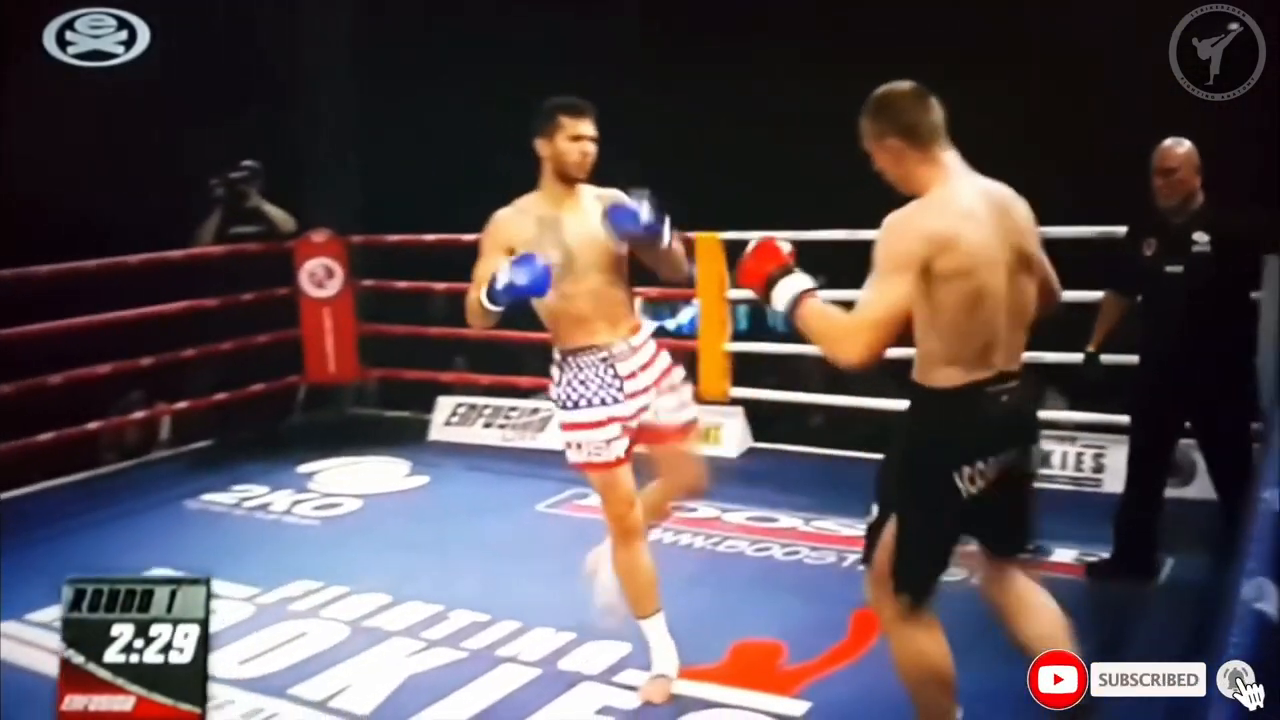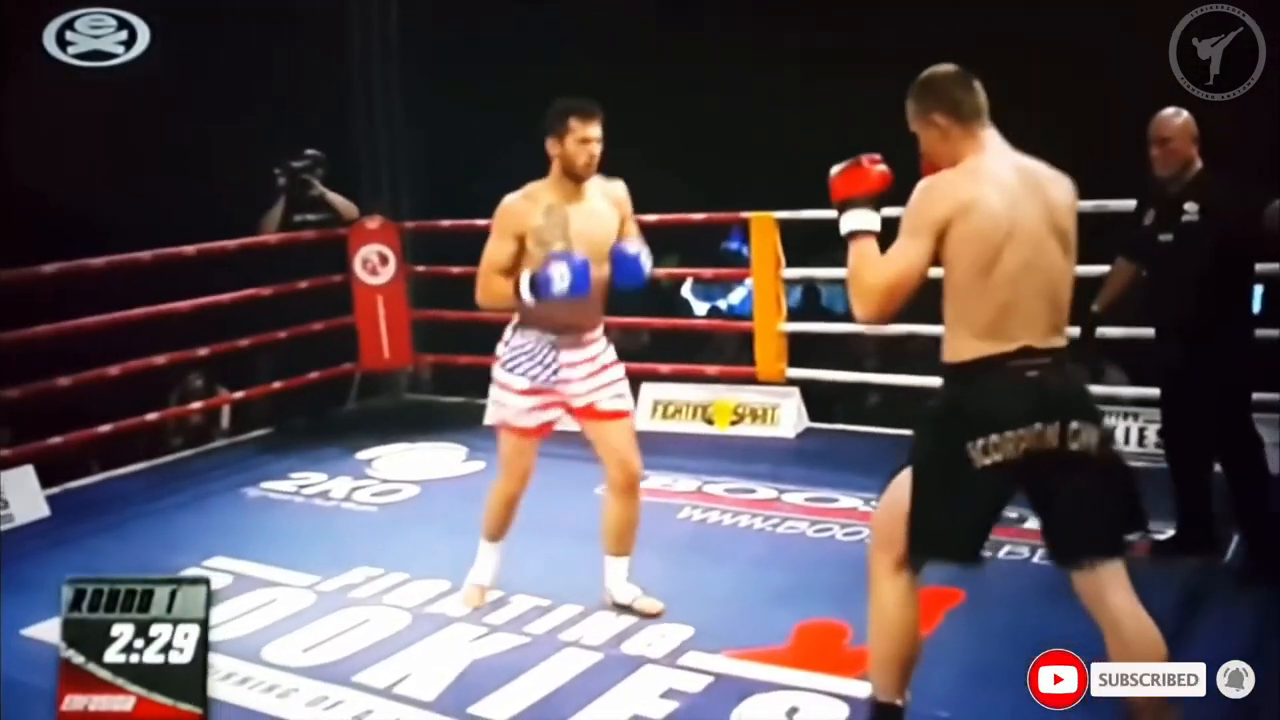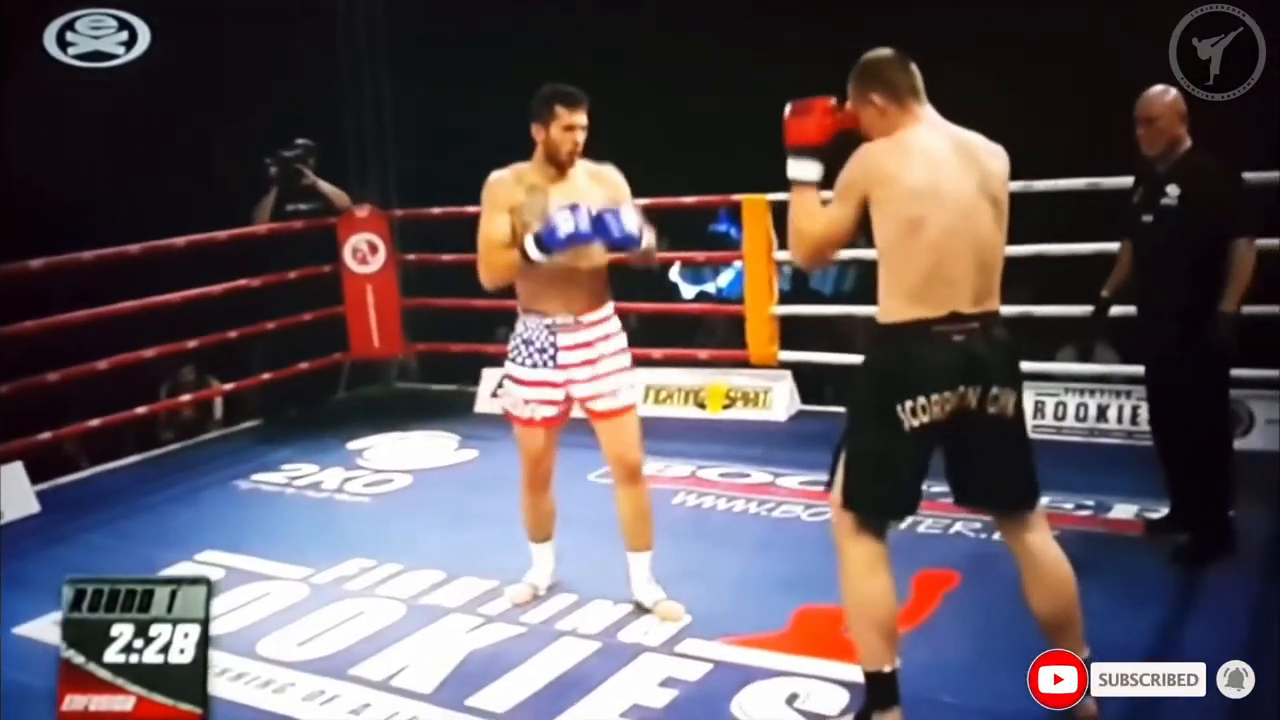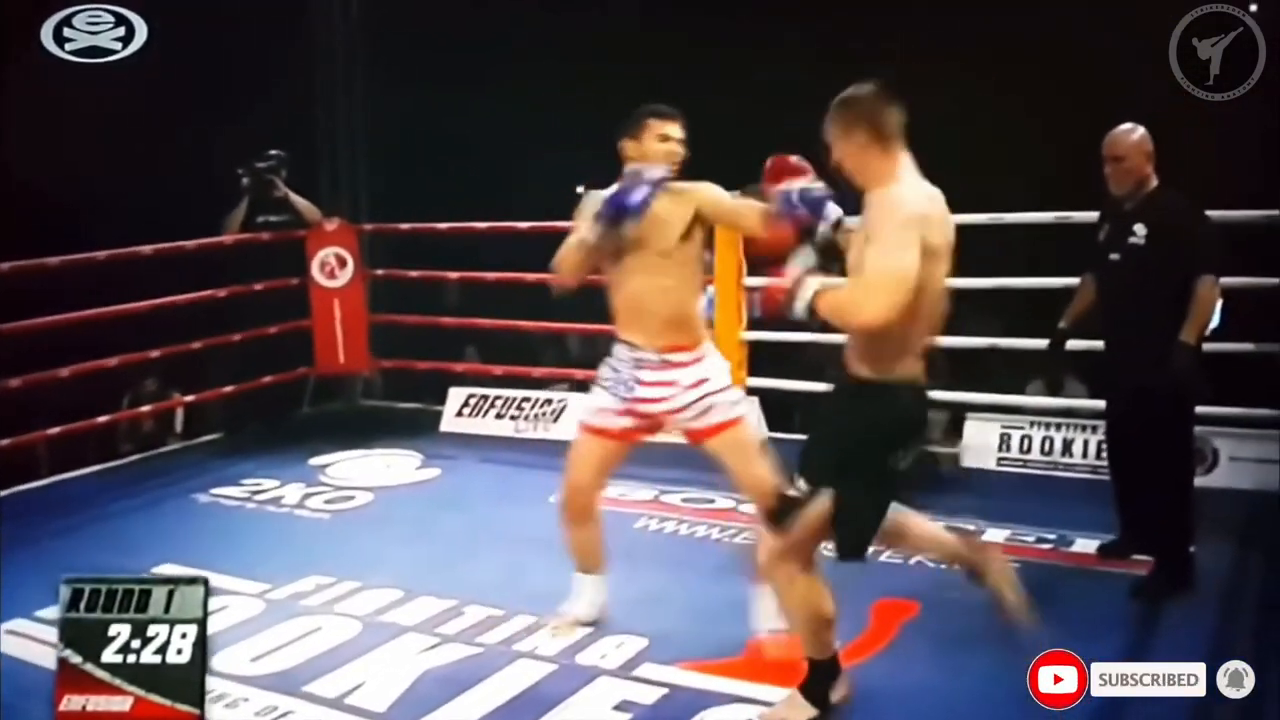
dt=0.5s
person 1, frame 1
left shoulder: (913, 227)
right shoulder: (1014, 206)
left elbow: (854, 347)
right elbow: (1049, 295)
left wrist: (785, 286)
left hip: (952, 420)
right hip: (1013, 407)
left knee: (898, 598)
right knee: (1004, 569)
person 1, frame 2
left shoulder: (941, 193)
right shoulder: (1058, 186)
left elbow: (872, 303)
left wrist: (857, 213)
left hip: (982, 400)
right hip: (1058, 390)
left knee: (891, 552)
right knee: (1105, 581)
person 1, frame 3
left shoulder: (873, 161)
right shoulder: (992, 155)
left elbow: (806, 252)
left wrist: (803, 160)
left hip: (910, 359)
right hip: (987, 350)
left knee: (857, 526)
right knee: (1025, 526)
person 1, frame 4
left shoulder: (894, 207)
right shoulder: (925, 201)
left elbow: (873, 310)
left wrist: (805, 289)
left hip: (874, 406)
right hip: (888, 397)
left knee: (785, 546)
right knee: (863, 516)
right ankle: (974, 558)
person 2, frame 1
left shoulder: (616, 204)
right shoulder: (512, 224)
left elbow: (677, 270)
right elbow: (477, 316)
left wrist: (658, 234)
right wrist: (498, 292)
left hip: (641, 355)
right hip: (583, 373)
left knee: (687, 481)
right knee: (625, 519)
left ankle: (607, 557)
right ankle: (663, 657)
person 2, frame 2
left shoulder: (615, 198)
right shoulder: (519, 209)
left elbow: (631, 265)
right elbow: (485, 291)
left wrist: (636, 266)
right wrist: (534, 287)
left hip: (591, 349)
right hip: (532, 351)
left knee: (627, 472)
right knee: (513, 479)
left ankle: (618, 582)
right ankle: (485, 564)
person 2, frame 3
left shoulder: (606, 179)
right shoulder: (504, 186)
left elbow: (643, 248)
right elbow: (490, 274)
left wrist: (638, 238)
right wrist: (540, 242)
left hip: (599, 333)
right hip: (537, 339)
left knee: (628, 465)
right knee: (536, 468)
left ankle: (644, 582)
right ankle: (541, 568)
person 2, frame 4
left shoulder: (697, 198)
right shoulder: (601, 204)
left elbow: (769, 230)
right elbow: (564, 277)
left wrist: (797, 209)
right wrist: (603, 219)
left hip: (692, 369)
right hip: (628, 368)
left knee: (765, 490)
right knee: (576, 493)
left ankle: (789, 606)
right ankle: (587, 596)
person 3, frame 1
left shoulder: (1229, 229)
right shoulder: (1143, 232)
right elbow: (1119, 294)
right wrist: (1094, 345)
left hip: (1219, 375)
right hip: (1159, 371)
left knee: (1232, 471)
right knee: (1144, 467)
right ankle: (1133, 556)
person 3, frame 2
left shoulder: (1225, 195)
right shoulder: (1152, 202)
right elbow: (1130, 259)
right wrist: (1098, 307)
left hip: (1223, 343)
right hip: (1175, 342)
left knee: (1233, 440)
right knee: (1182, 440)
right ankle: (1196, 530)
person 3, frame 3
left shoulder: (1212, 176)
right shoulder: (1146, 178)
left elbow: (1241, 244)
left wrist: (1227, 309)
right wrist: (1108, 292)
left hip: (1200, 327)
right hip: (1157, 323)
left knee: (1204, 425)
right knee: (1167, 421)
left ankle: (1214, 528)
right ankle: (1185, 509)
person 3, frame 4
left shoulder: (1179, 213)
right shoulder: (1112, 215)
left elbow: (1206, 281)
left wrist: (1187, 343)
right wrist: (1066, 323)
left hip: (1165, 359)
right hip: (1122, 356)
left knee: (1166, 458)
right knee: (1124, 449)
left ankle: (1174, 562)
right ankle: (1137, 530)
